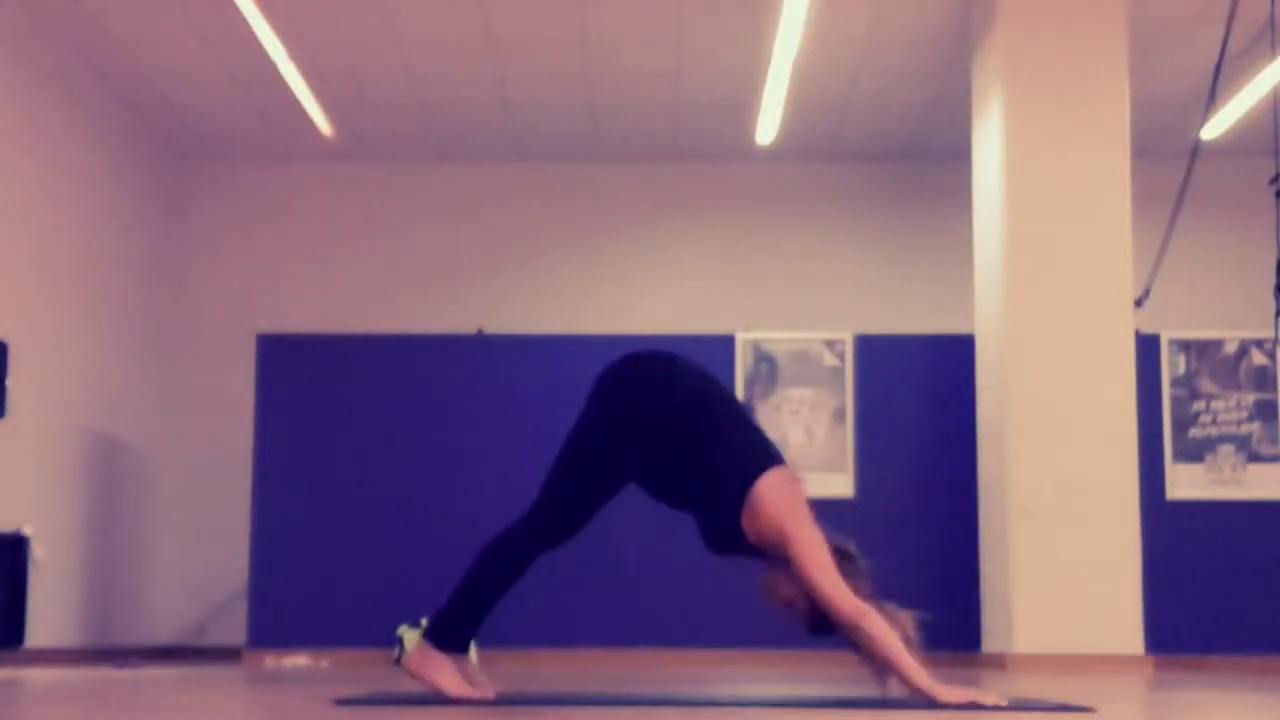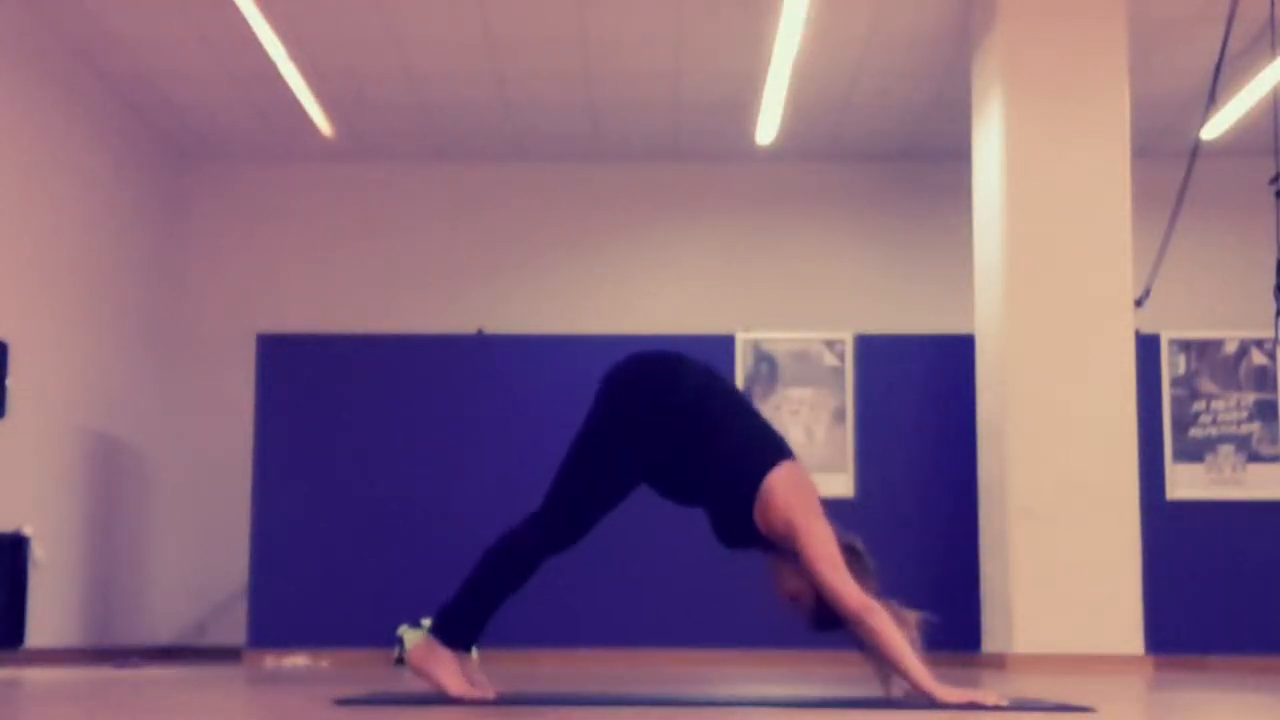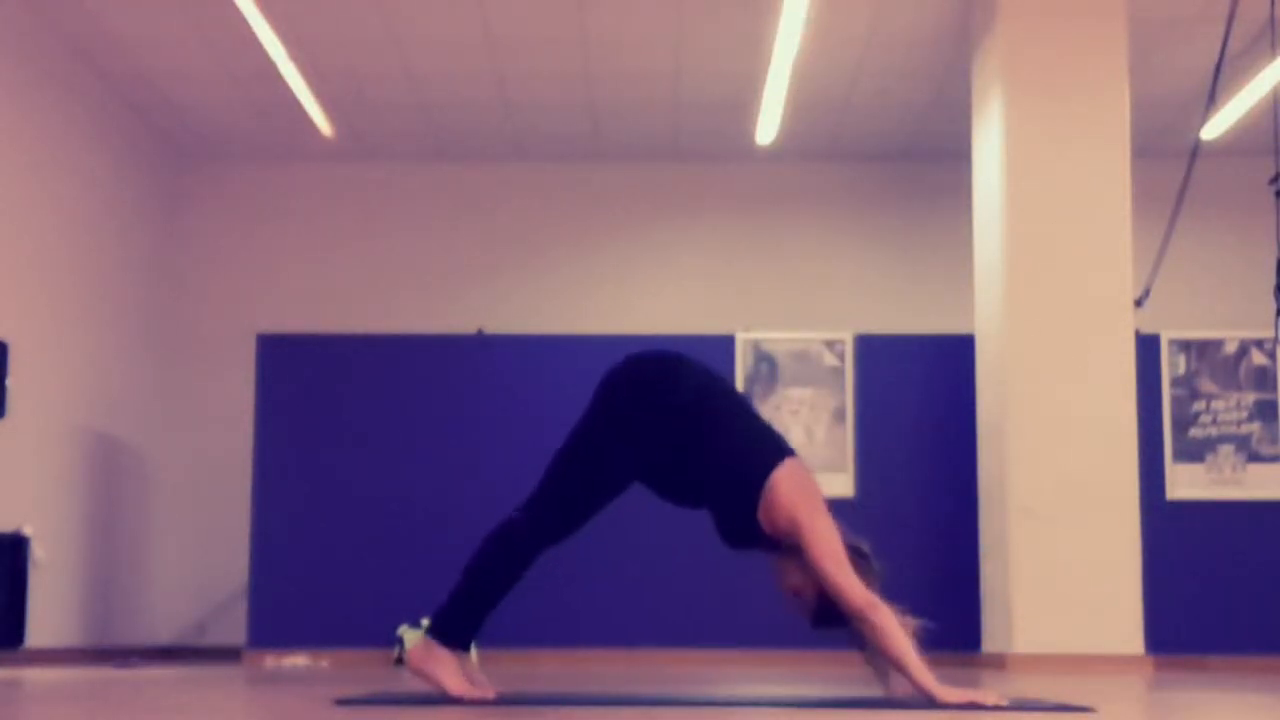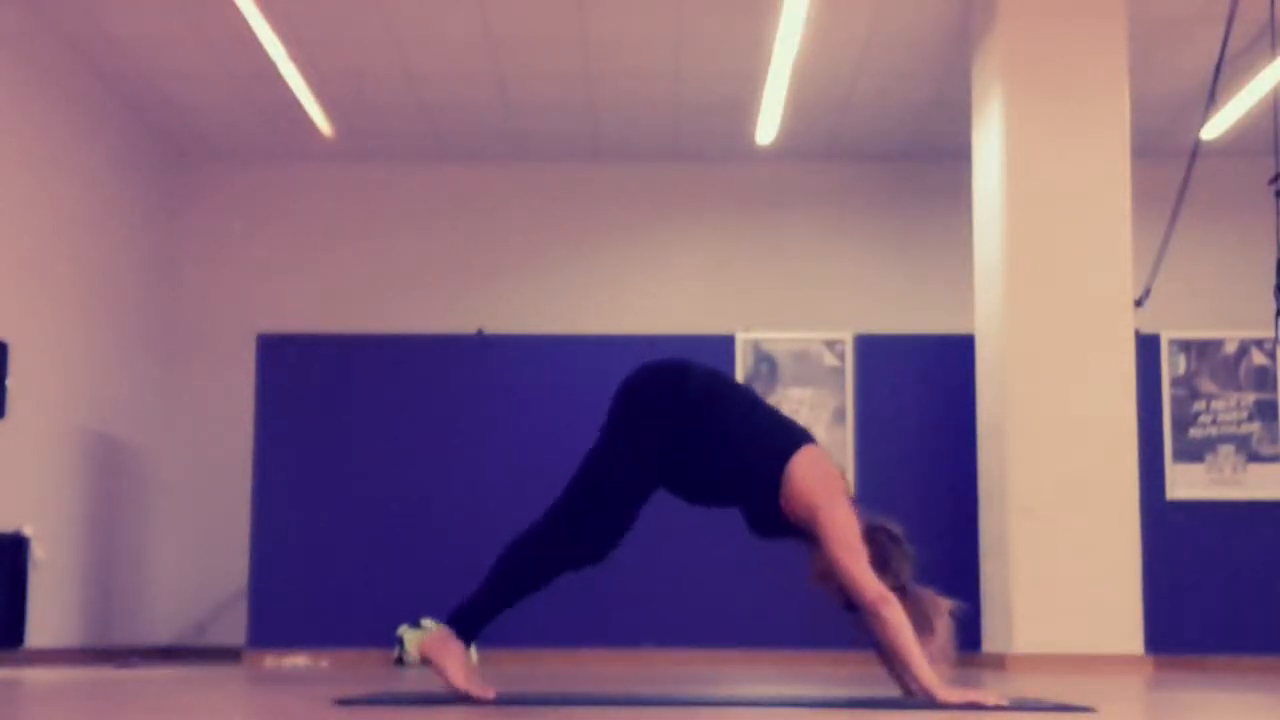
dt=0.2s
person 1, frame 1
left shoulder: (790, 532)
right shoulder: (788, 527)
left elbow: (855, 609)
right elbow: (854, 613)
left wrist: (897, 664)
right wrist: (934, 688)
left hip: (668, 405)
right hip: (646, 398)
left knee: (547, 527)
right knee: (548, 524)
left ankle: (447, 648)
right ankle: (437, 649)
person 1, frame 2
left shoulder: (803, 529)
right shoulder: (798, 524)
left elbow: (861, 610)
right elbow: (861, 610)
left wrist: (926, 682)
right wrist: (934, 689)
left hip: (669, 407)
right hip: (651, 401)
left knee: (557, 529)
right knee: (554, 526)
left ankle: (452, 646)
right ankle: (440, 644)
person 1, frame 3
left shoulder: (808, 526)
right shoulder: (803, 519)
left elbow: (864, 610)
right elbow: (867, 607)
left wrist: (926, 683)
right wrist: (935, 689)
left hip: (665, 407)
right hip: (649, 400)
left knee: (547, 522)
right knee: (543, 519)
left ankle: (450, 646)
right ankle: (438, 645)
person 1, frame 4
left shoulder: (835, 514)
right shoulder: (827, 507)
left elbow: (877, 602)
right elbow: (877, 599)
left wrist: (923, 682)
right wrist: (936, 688)
left hip: (676, 416)
right hip: (662, 408)
left knee: (586, 541)
right knee: (569, 532)
left ankle: (454, 637)
right ankle: (449, 637)
